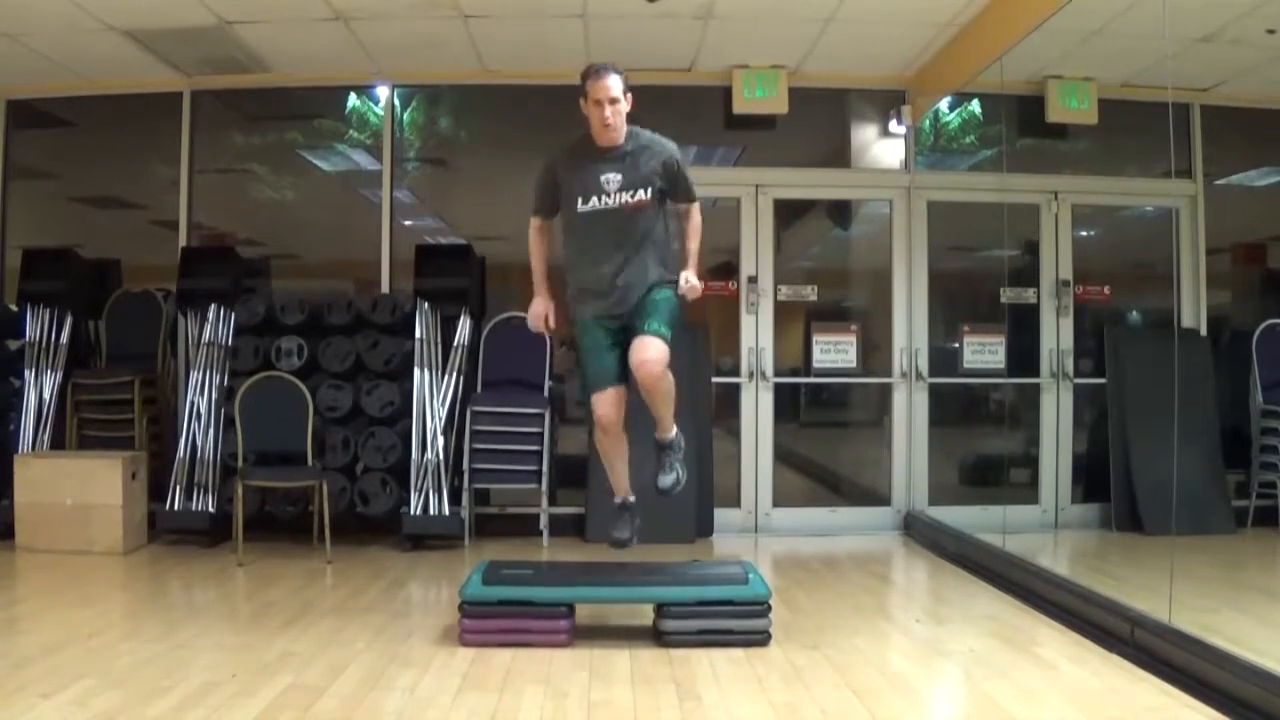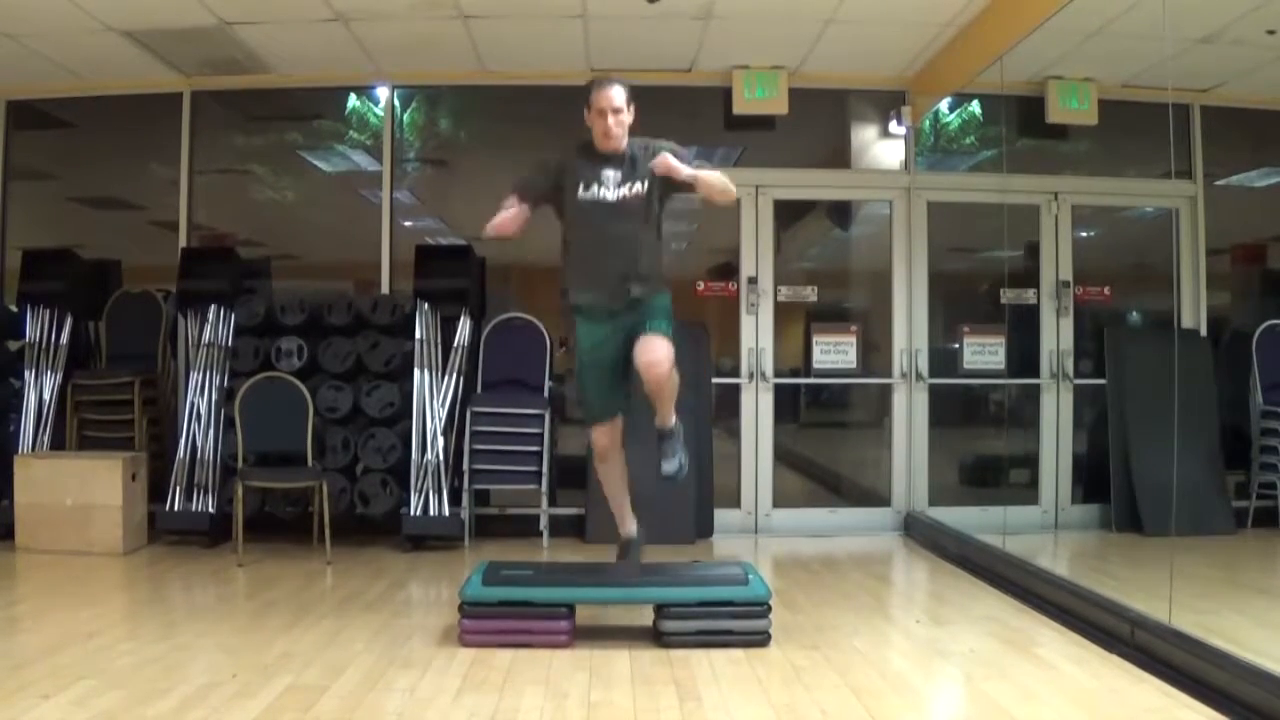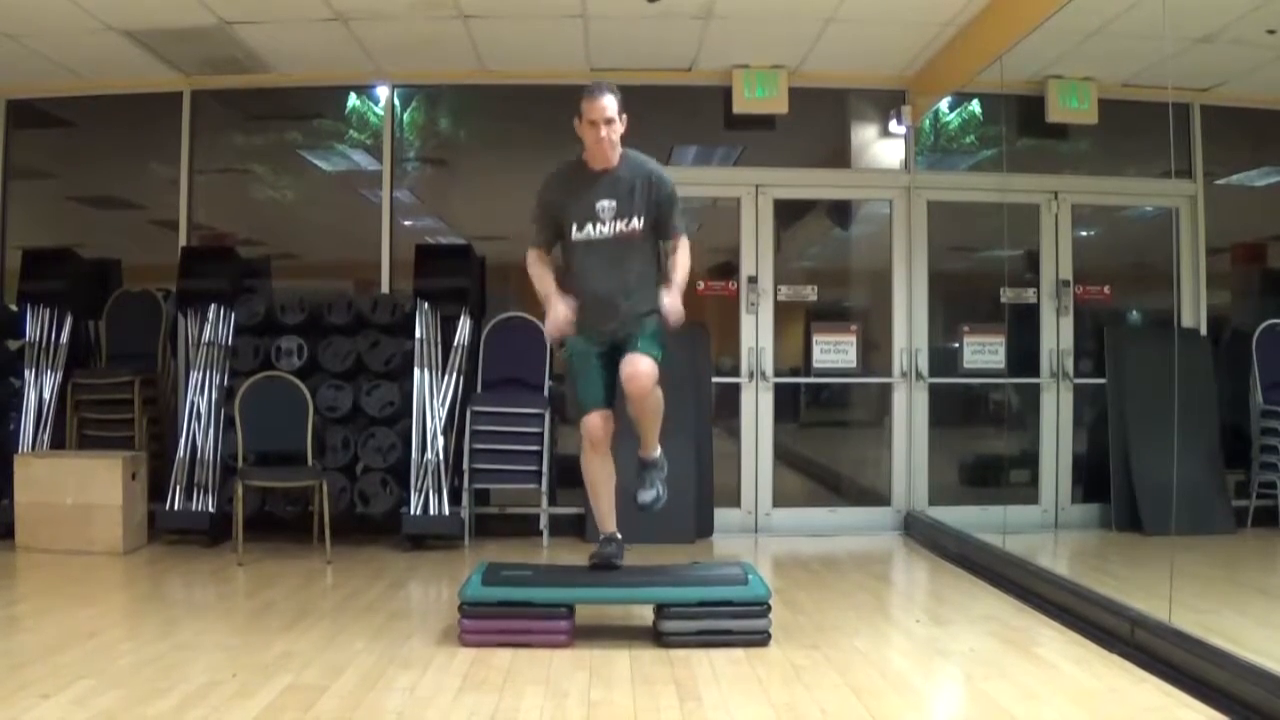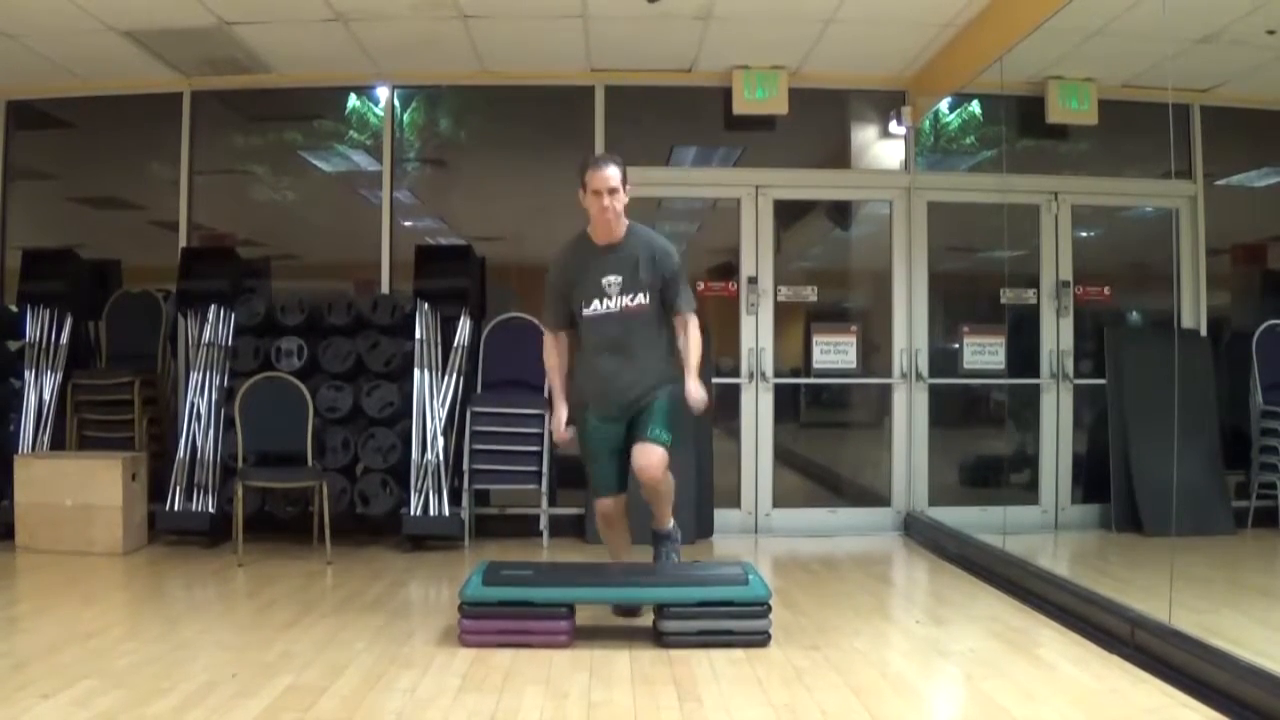
dt=0.5s
person 1, frame 1
left shoulder: (661, 154)
right shoulder: (564, 164)
left elbow: (688, 208)
right elbow: (540, 225)
left wrist: (691, 267)
right wrist: (538, 292)
left hip: (653, 287)
right hip: (594, 302)
left knee: (648, 364)
right knee: (606, 413)
left ankle: (668, 437)
right ankle: (623, 503)
person 1, frame 2
left shoulder: (658, 156)
right shoulder: (564, 164)
left elbow: (726, 194)
right elbow: (512, 210)
left wrist: (687, 172)
right wrist: (504, 219)
left hip: (645, 300)
right hip: (591, 313)
left knee: (655, 363)
right knee: (603, 439)
left ankle: (668, 427)
right ankle: (627, 529)
person 1, frame 3
left shoulder: (653, 178)
right shoulder: (559, 186)
left elbow: (678, 246)
right elbow: (537, 252)
left wrist: (674, 290)
right wrist: (552, 300)
left hip: (643, 315)
right hip: (586, 326)
left knee: (637, 376)
right knee: (594, 433)
left ankle: (651, 456)
right ankle: (609, 536)
person 1, frame 4
left shoulder: (659, 252)
right shoulder: (568, 263)
left elbow: (686, 320)
right elbow: (556, 338)
left wrist: (692, 379)
right wrist: (559, 403)
left hip: (656, 388)
right hip: (598, 401)
left knee: (649, 466)
right knee: (608, 507)
left ankle: (664, 527)
